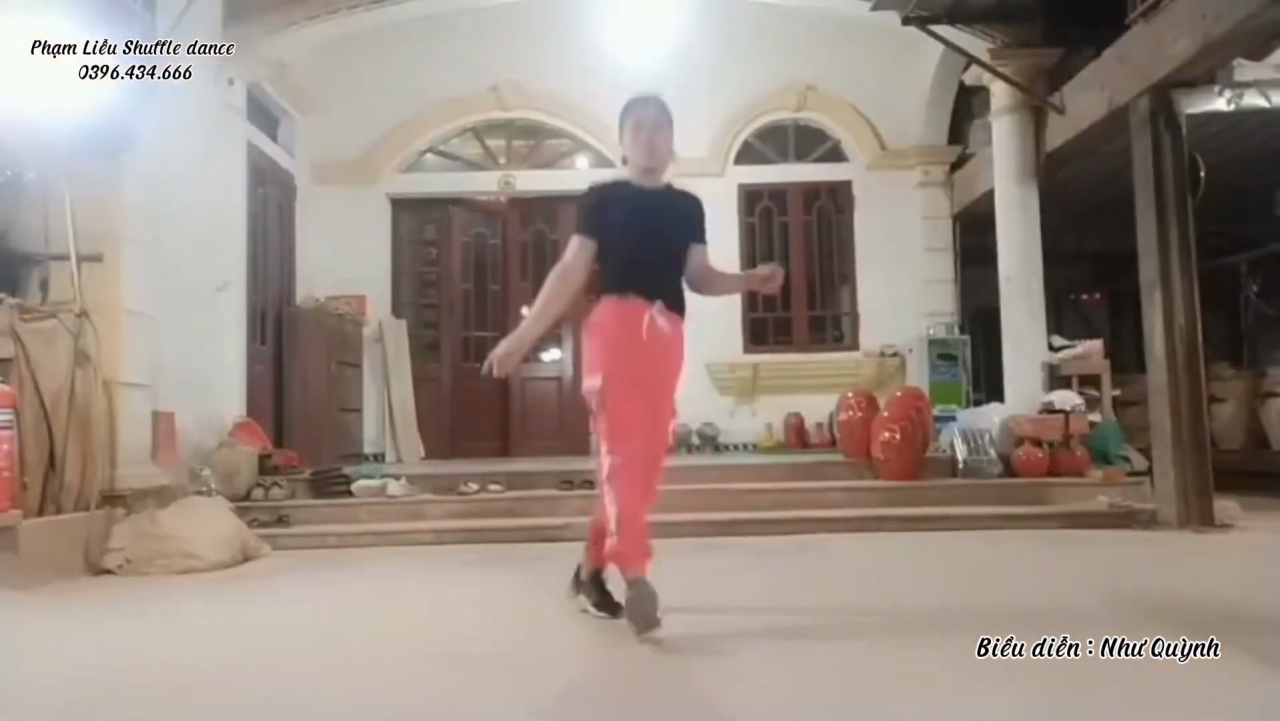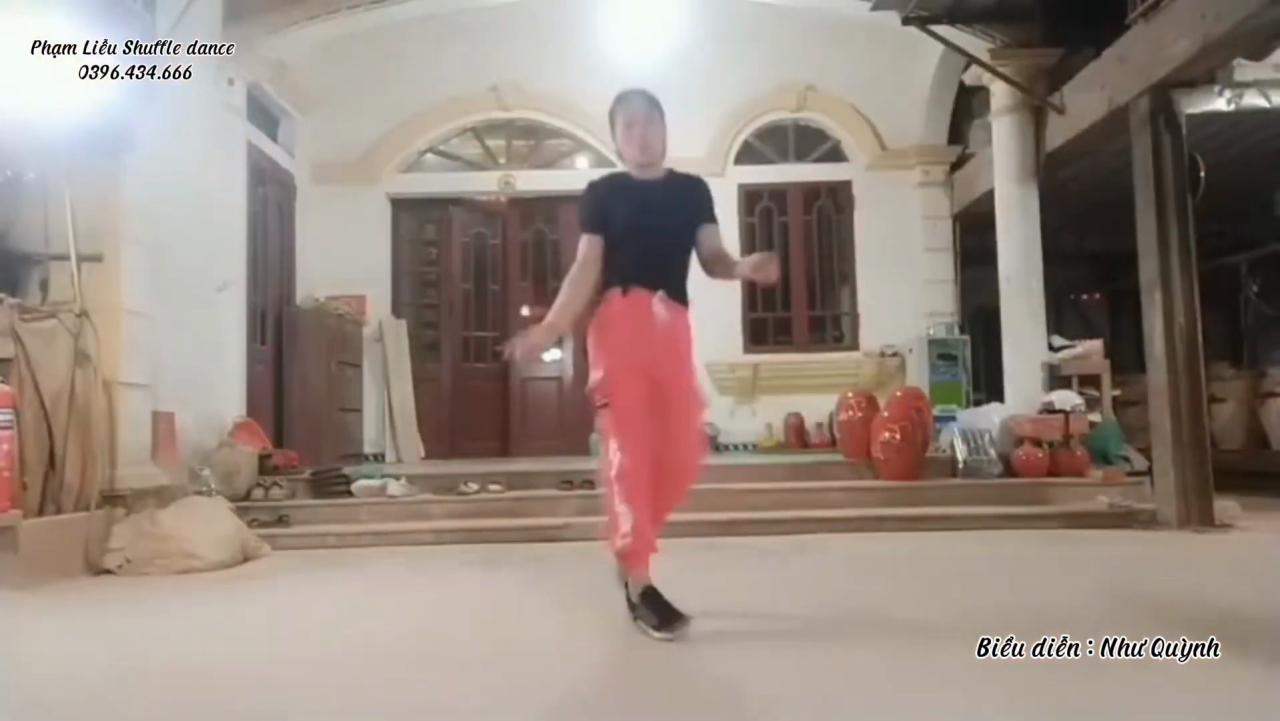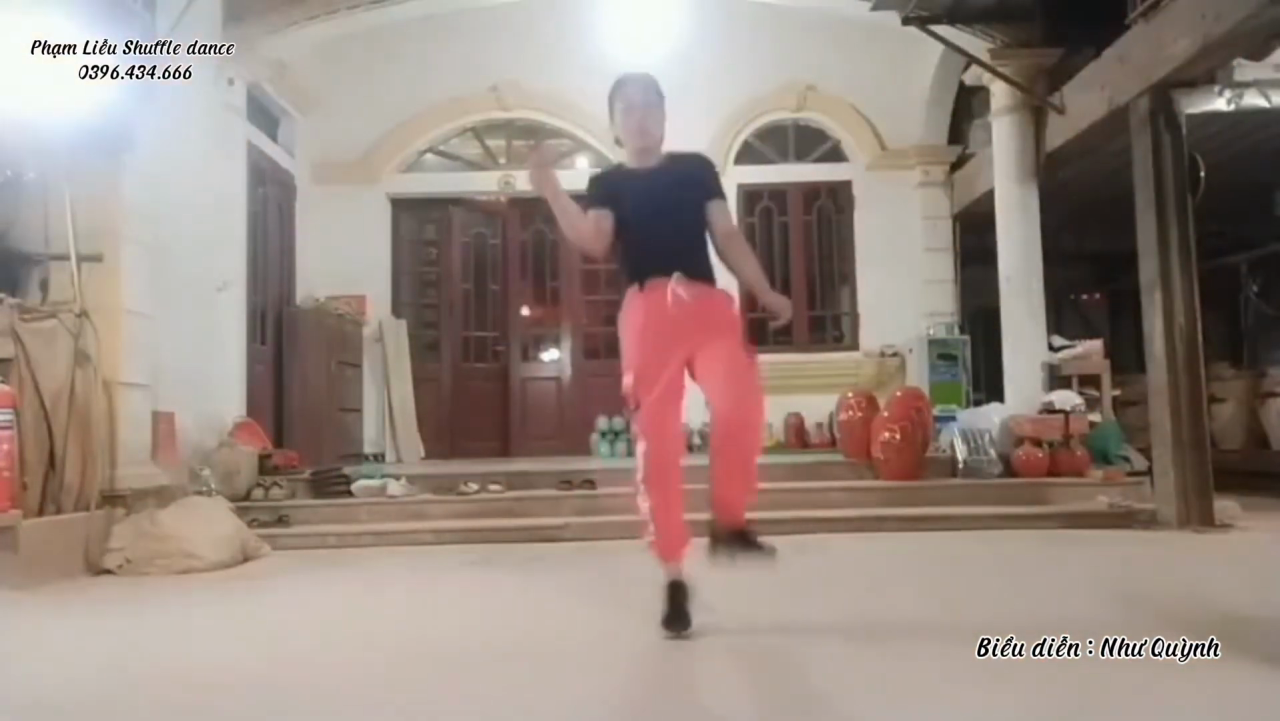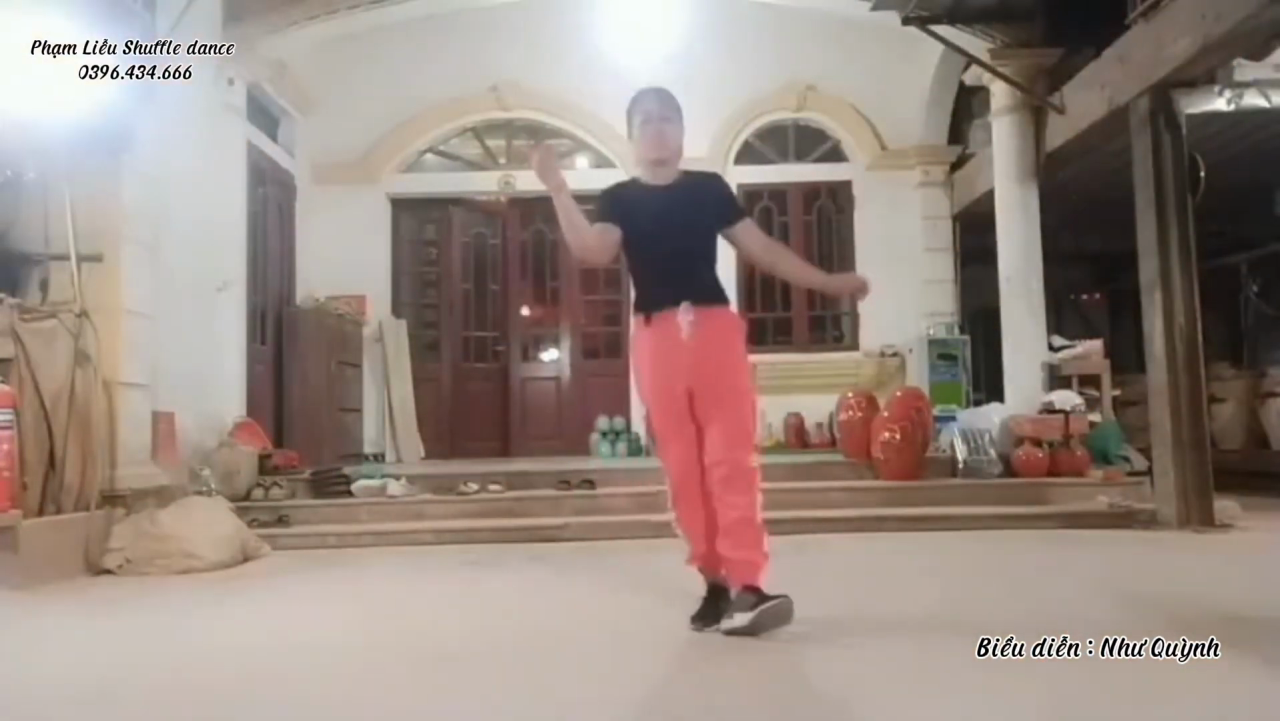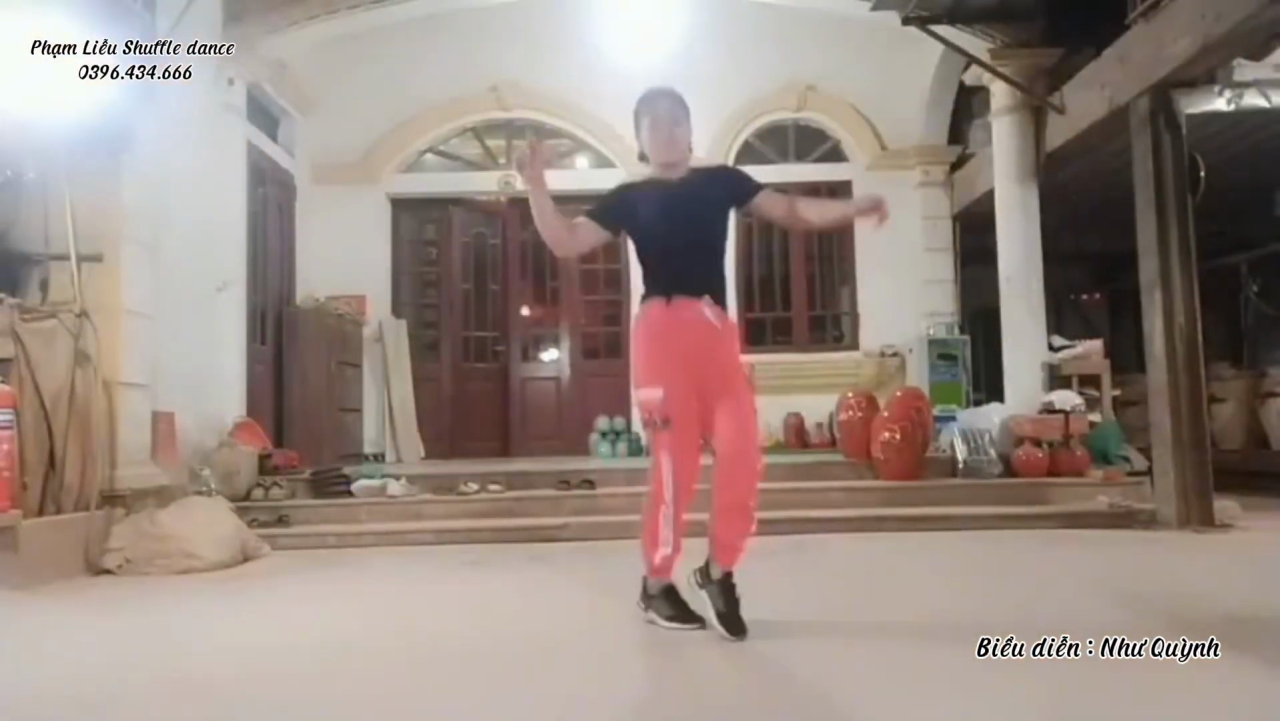
dt=0.2s
person 1, frame 1
left shoulder: (686, 205)
right shoulder: (603, 198)
left elbow: (700, 276)
right elbow: (572, 270)
left wrist: (751, 281)
right wrist: (523, 335)
left hip: (667, 336)
right hip: (614, 327)
left knee: (645, 465)
right knee: (621, 455)
left ankle: (591, 573)
right ankle: (634, 577)
person 1, frame 2
left shoulder: (692, 190)
right shoulder: (602, 193)
left elbow: (714, 257)
right elbow: (586, 270)
left wrist: (748, 265)
right wrist: (547, 329)
left hip: (672, 327)
right hip: (619, 322)
left knee: (680, 453)
right knee: (626, 450)
left ankle: (631, 543)
right ankle: (641, 587)
person 1, frame 3
left shoulder: (696, 169)
right shoulder: (607, 184)
left elbow: (728, 237)
right elbow: (593, 242)
left wrist: (766, 293)
right wrist: (550, 190)
left hip: (707, 305)
right hip: (646, 313)
left knee: (742, 404)
right knee: (657, 445)
left ankle: (729, 523)
right ankle: (674, 576)
person 1, frame 4
left shoulder: (709, 188)
right shoulder: (620, 198)
left elbow: (760, 247)
right elbow: (592, 252)
left wrist: (826, 281)
right wrist: (558, 192)
left hip: (716, 328)
right hip: (656, 338)
left knee: (732, 457)
right knee: (682, 467)
left ankle: (744, 589)
right ankle: (715, 582)
person 1, frame 5
left shoulder: (722, 180)
right shoulder: (628, 198)
left elbow: (790, 210)
right elbow: (564, 243)
left wrist: (850, 209)
right wrist: (535, 182)
left hip: (718, 331)
right hip: (664, 328)
left knee: (741, 450)
right knee: (676, 461)
left ankle: (719, 572)
right ankle: (657, 585)
